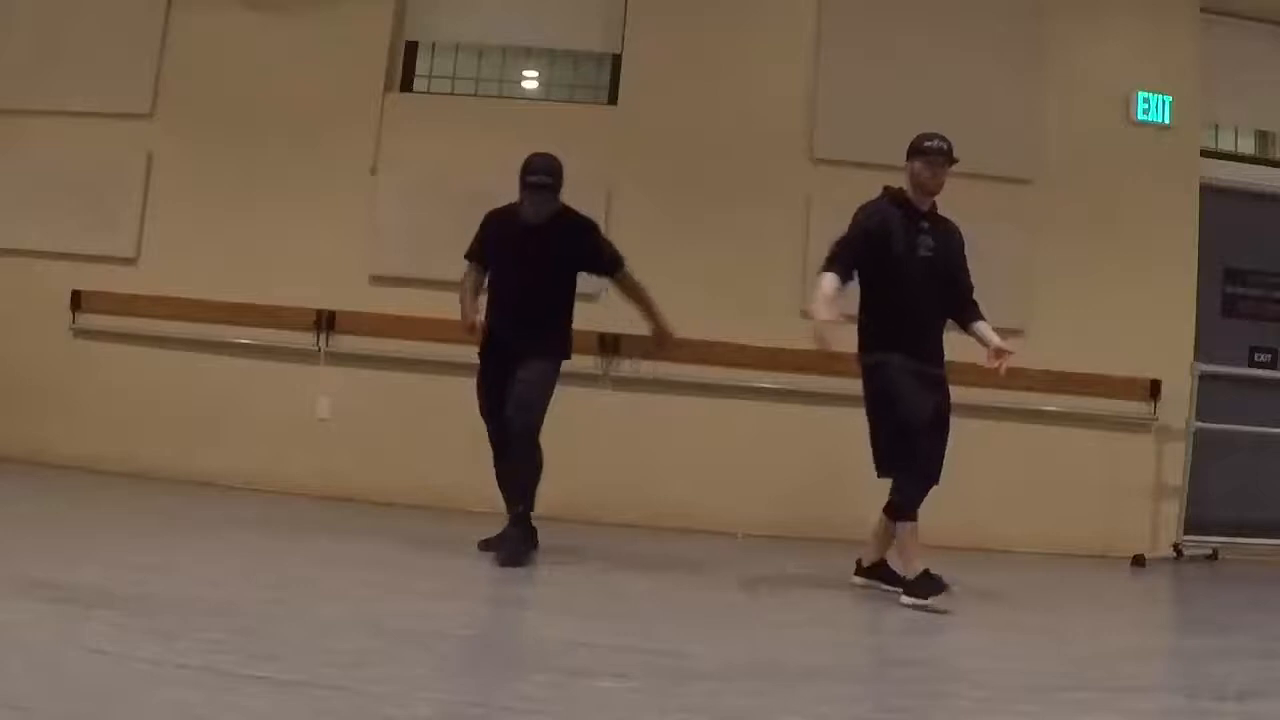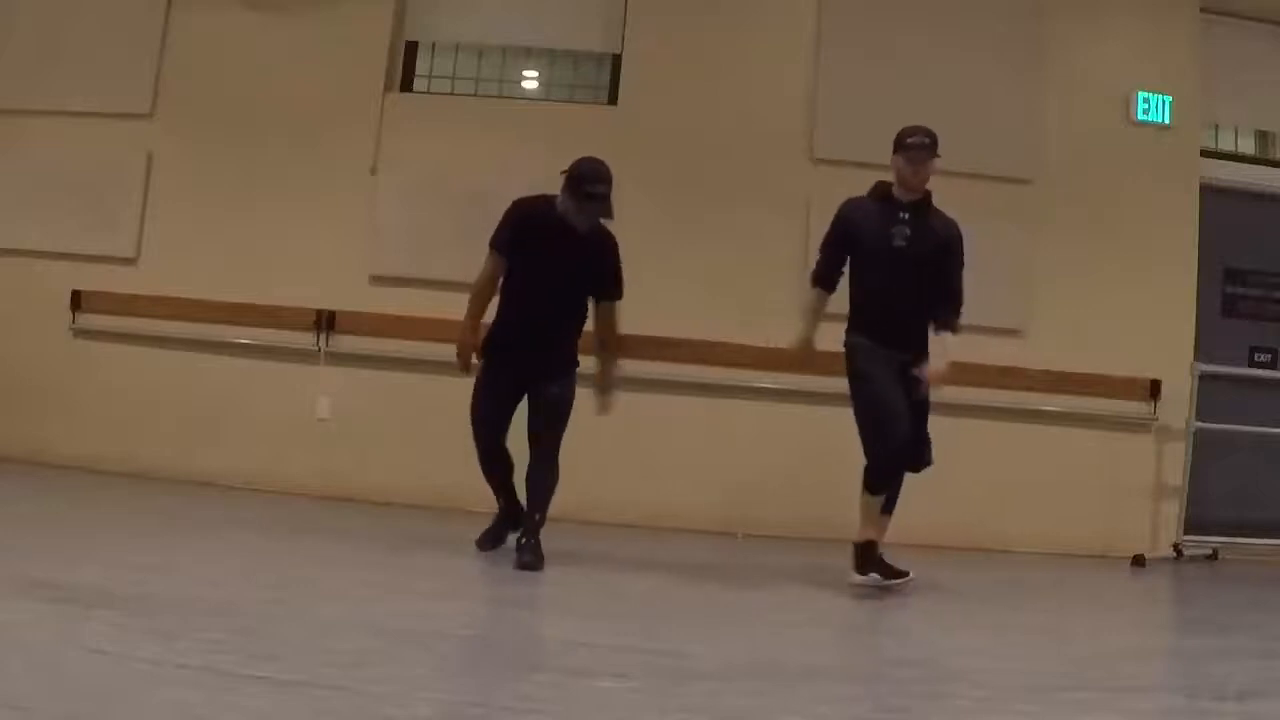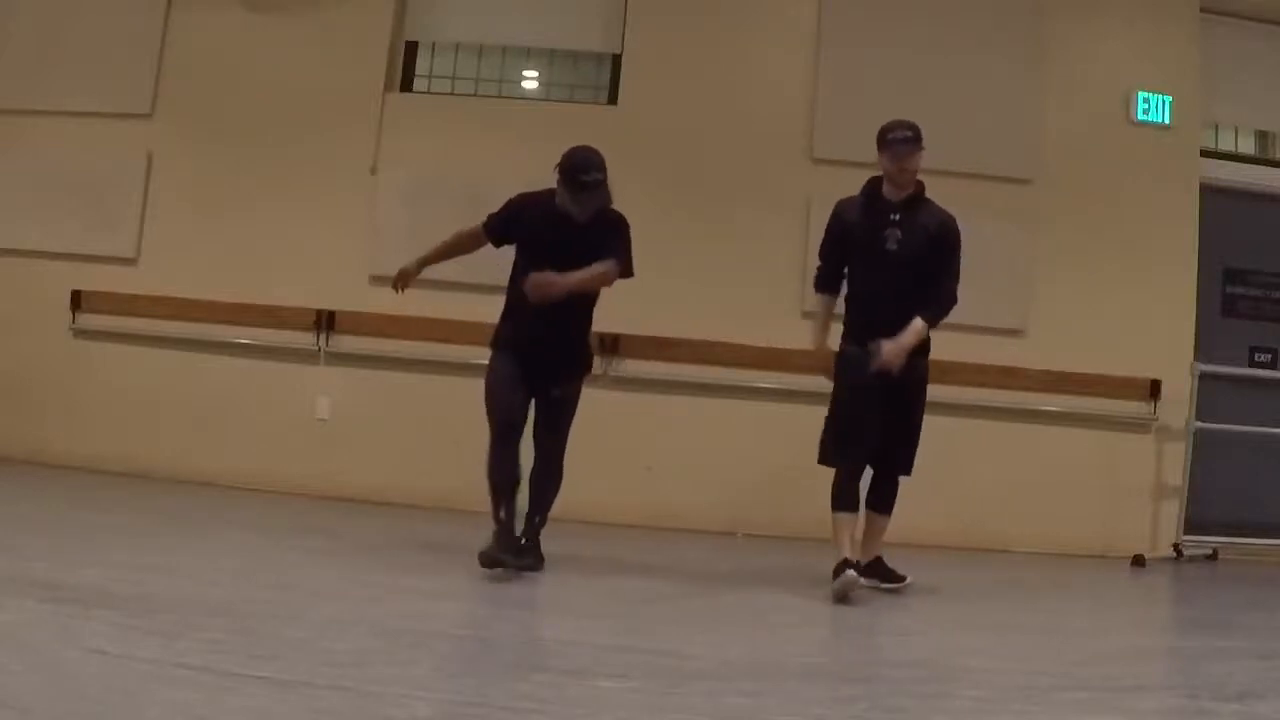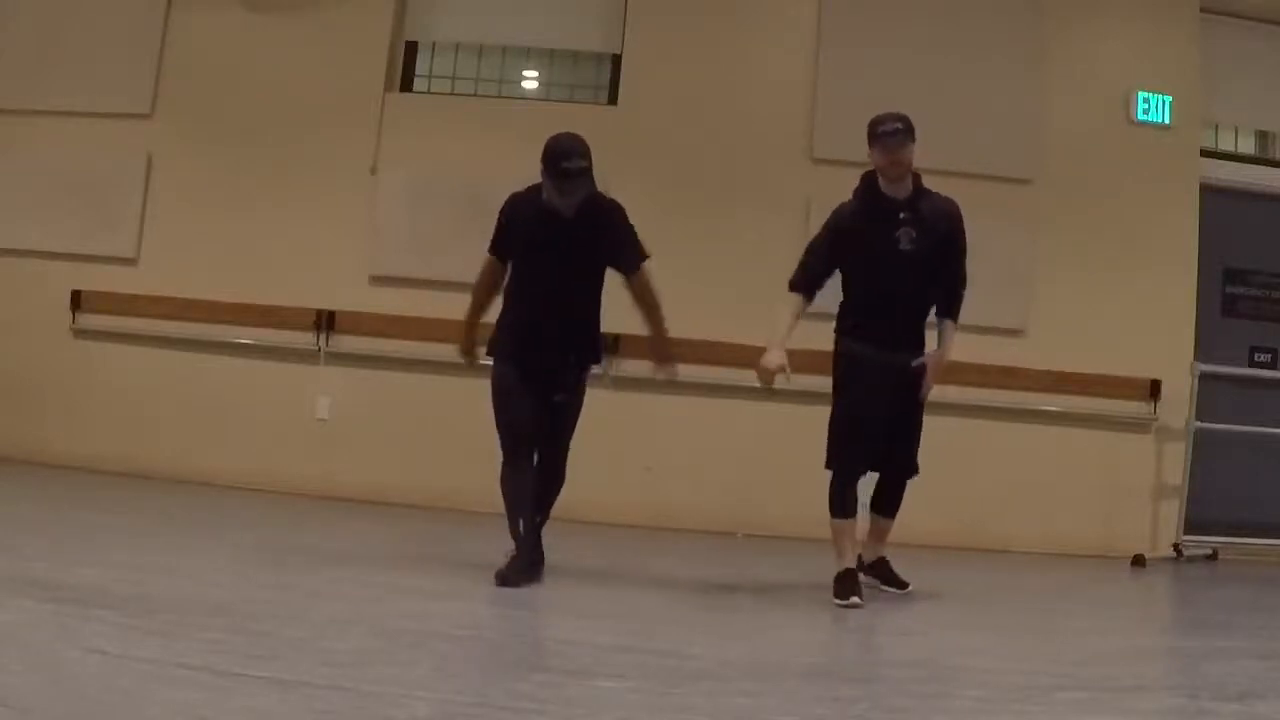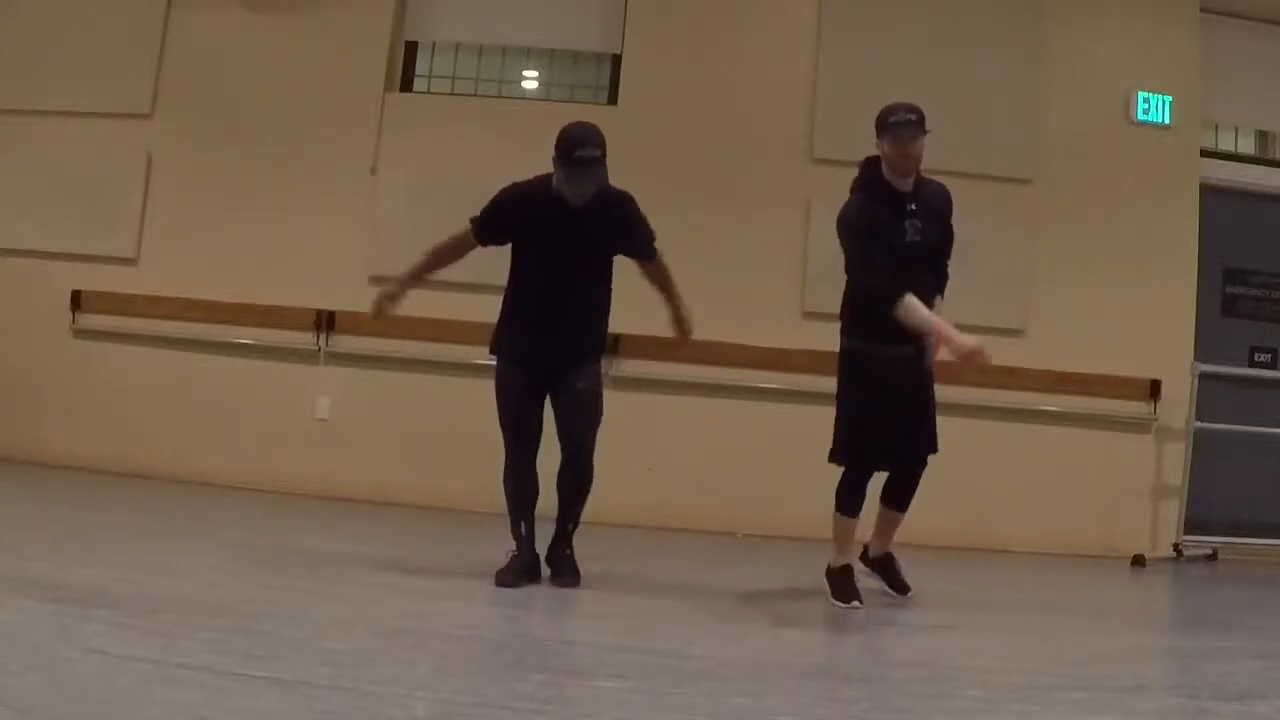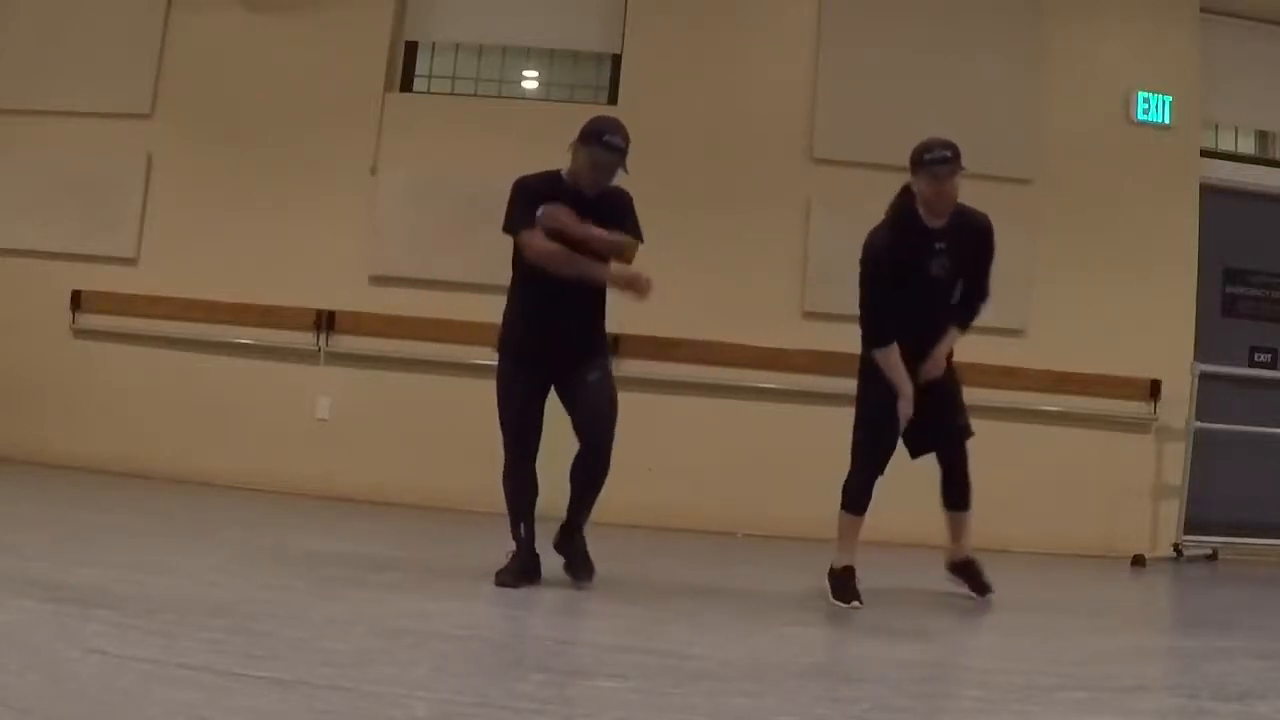
dt=0.4s
person 1, frame 1
left shoulder: (949, 235)
right shoulder: (877, 217)
left elbow: (960, 300)
right elbow: (838, 265)
left wrist: (990, 337)
right wrist: (821, 306)
left hip: (931, 364)
right hip: (887, 359)
left knee: (921, 467)
right knee: (909, 461)
left ankle: (872, 560)
right ankle: (913, 572)
person 1, frame 2
left shoulder: (943, 229)
right shoulder: (857, 213)
left elbow: (948, 299)
right elbow: (826, 274)
left wrist: (940, 355)
right wrist: (809, 327)
left hip: (913, 354)
right hip: (866, 345)
left knee: (904, 452)
right knee: (892, 435)
left ankle: (869, 557)
right ankle: (866, 540)
person 1, frame 3
left shoulder: (940, 225)
right shoulder: (849, 213)
left elbow: (944, 297)
right elbow: (827, 277)
left wrist: (904, 342)
right wrist: (821, 334)
left hip: (910, 359)
right hip: (858, 353)
left knee: (893, 461)
right knee: (849, 455)
left ankle: (869, 557)
right ankle: (845, 559)
person 1, frame 4
left shoulder: (943, 214)
right shoulder: (852, 215)
left elbow: (952, 289)
right elbow: (808, 278)
left wrist: (942, 351)
right wrist: (778, 344)
left hip: (910, 356)
right hip: (859, 352)
left knee: (897, 466)
right knee: (849, 460)
left ankle: (874, 556)
right ankle: (846, 568)
person 1, frame 5
left shoulder: (938, 199)
right shoulder: (860, 211)
right elbow: (884, 287)
left wrist: (935, 334)
right wrist: (949, 334)
left hip: (914, 349)
right hip: (869, 349)
left knee: (913, 456)
right knee: (862, 460)
left ankle: (878, 550)
right ankle: (840, 564)
person 1, frame 6
left shoulder: (976, 229)
right shoulder: (885, 241)
left elbow: (974, 294)
right elbow: (877, 325)
left wrist: (943, 348)
right wrist: (903, 389)
left hip: (934, 357)
right hip: (886, 361)
left knee: (955, 456)
right knee: (869, 460)
left ankle: (961, 555)
right ankle: (842, 566)
person 2, frame 1
left shoulder: (577, 230)
right shoulder: (497, 223)
left elbow: (620, 274)
right elbow: (474, 272)
left wrist: (654, 318)
right wrist: (469, 307)
left hip: (542, 350)
right hip: (496, 347)
left knee: (522, 428)
right knee: (500, 436)
left ankle: (520, 526)
right ankle: (518, 524)
person 2, frame 2
left shoulder: (603, 244)
right shoulder: (526, 214)
left elbow: (606, 311)
right elbow: (492, 269)
left wrist: (606, 371)
right wrist: (470, 326)
left hip: (556, 362)
right hip: (504, 350)
left knee: (545, 447)
right knee: (486, 434)
left ankle: (531, 536)
right ankle: (509, 510)
person 2, frame 3
left shoulder: (612, 225)
right shoulder: (528, 208)
left elbow: (609, 271)
right elbow: (478, 235)
left wrist: (565, 283)
right wrist: (420, 264)
left hip: (567, 357)
right hip: (513, 347)
left knee: (550, 450)
right knee: (504, 436)
left ankle: (530, 536)
right ankle: (503, 531)
person 2, frame 4
left shoulder: (607, 215)
right shoulder: (518, 208)
left elbow: (637, 277)
right elbow: (495, 267)
left wrist: (659, 339)
right wrist: (471, 325)
left hip: (571, 357)
right hip: (513, 352)
left knee: (553, 455)
right knee: (517, 450)
left ankle: (531, 535)
right ankle: (525, 548)
person 2, frame 5
left shoulder: (617, 208)
right shoulder: (520, 200)
left elbow: (650, 259)
right elbow: (465, 241)
left wrist: (676, 307)
right wrist: (404, 283)
left hip: (580, 356)
right hip: (518, 351)
left knee: (579, 453)
right knee: (520, 453)
left ankle: (562, 547)
right ankle: (524, 552)
person 2, frame 6
left shoulder: (618, 204)
right shoulder: (531, 190)
left elbow: (628, 249)
right elbow: (536, 249)
left wrist: (578, 229)
right wrist: (607, 273)
left hip: (585, 348)
right hip: (523, 345)
left knee: (598, 441)
right knee: (519, 451)
left ankle: (572, 533)
right ankle: (524, 550)
